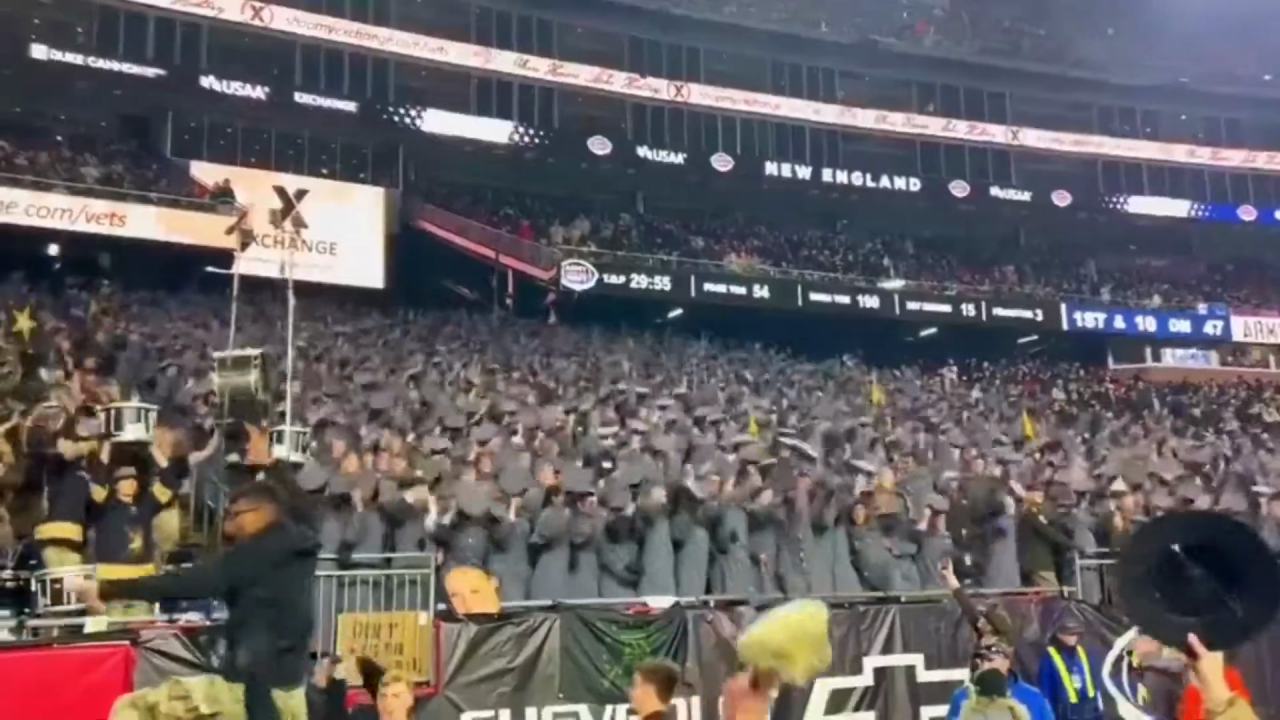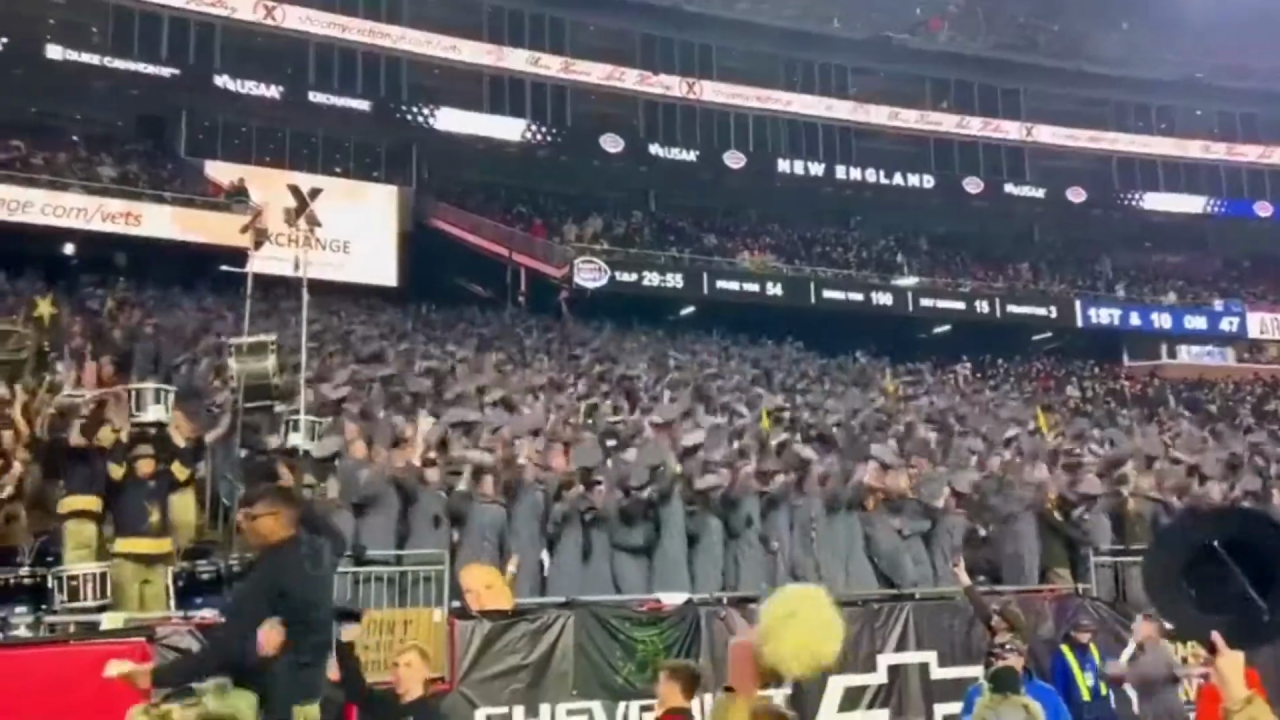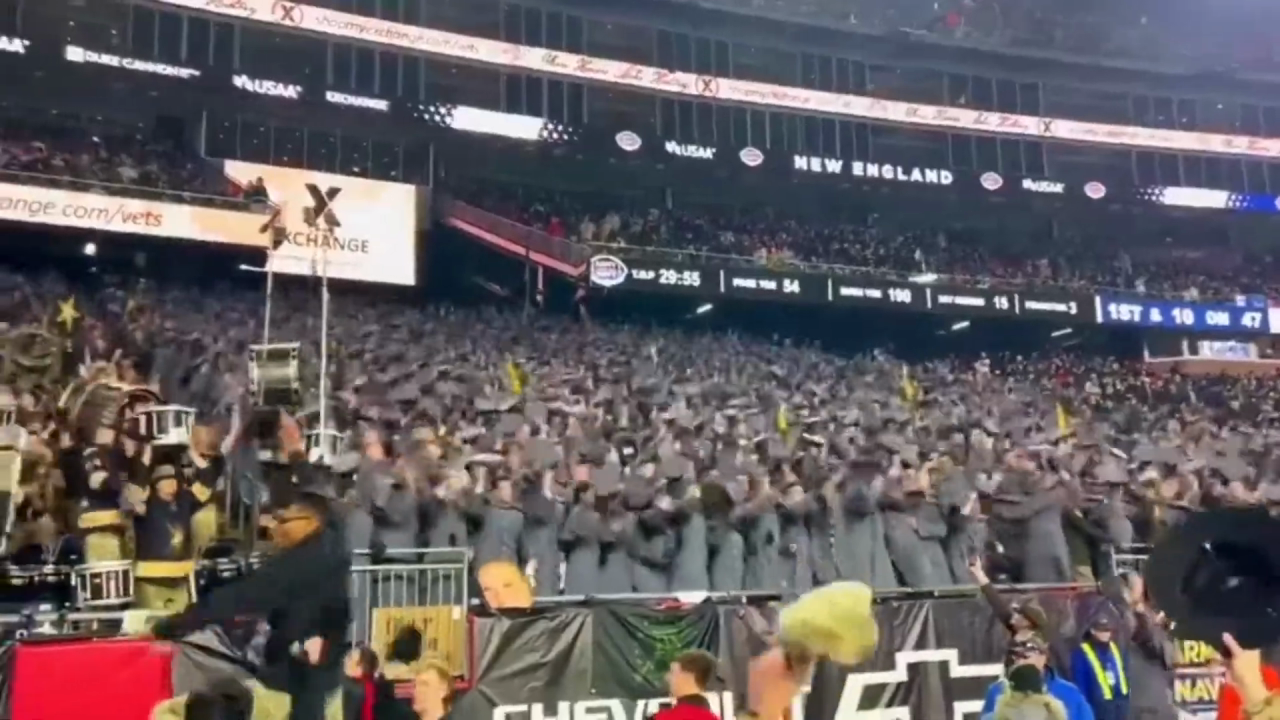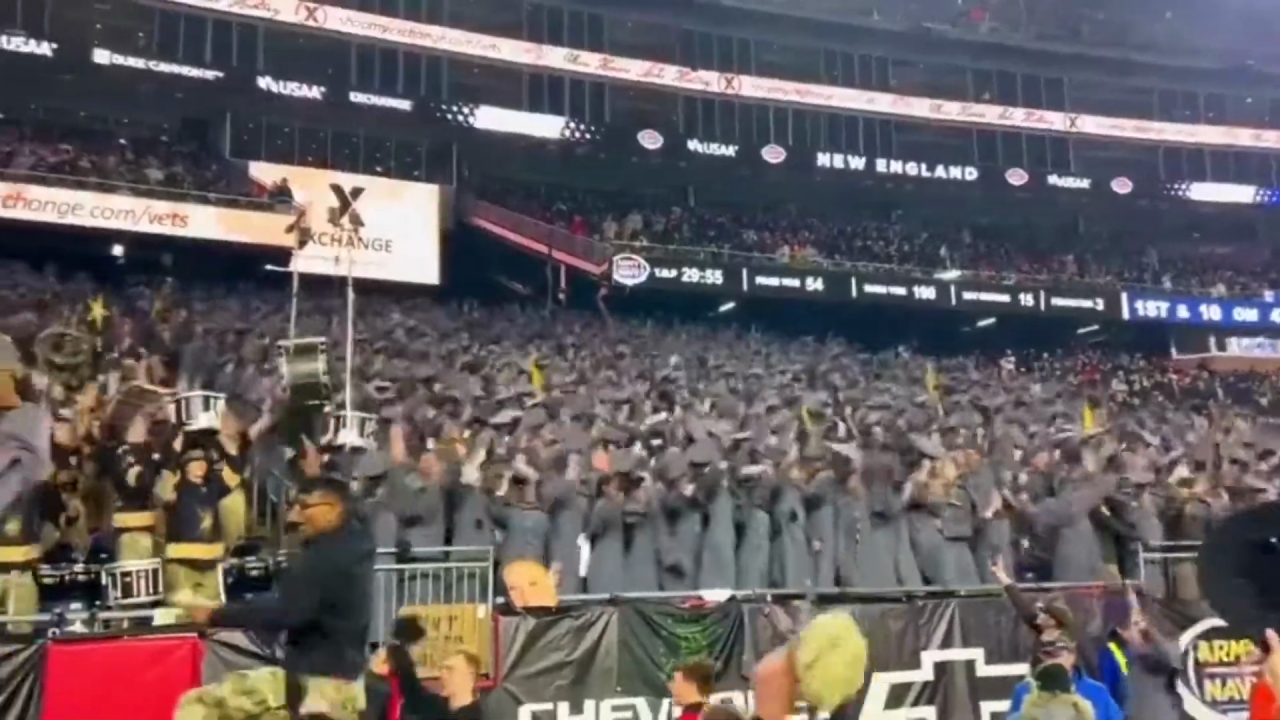
dt=0.2s
person 1, frame 1
left shoulder: (249, 557)
right shoulder: (301, 546)
left elbow: (181, 584)
left wrist: (105, 589)
left hip: (244, 690)
right hip: (288, 691)
person 1, frame 2
left shoulder: (269, 574)
right shoulder: (320, 552)
left elbow: (227, 651)
right elbow: (335, 537)
left wrist: (156, 676)
right hip: (306, 699)
person 1, frame 3
left shoulder: (295, 566)
right shoulder: (332, 548)
left elbow: (233, 601)
right elbow: (315, 496)
left wrist: (162, 628)
right wrist: (297, 452)
right hip: (325, 691)
person 1, frame 4
left shoulder: (324, 557)
right shoulder: (356, 537)
left elbow: (283, 612)
left wrist: (213, 615)
right wrist: (315, 477)
left hip: (313, 678)
right hip: (347, 681)
